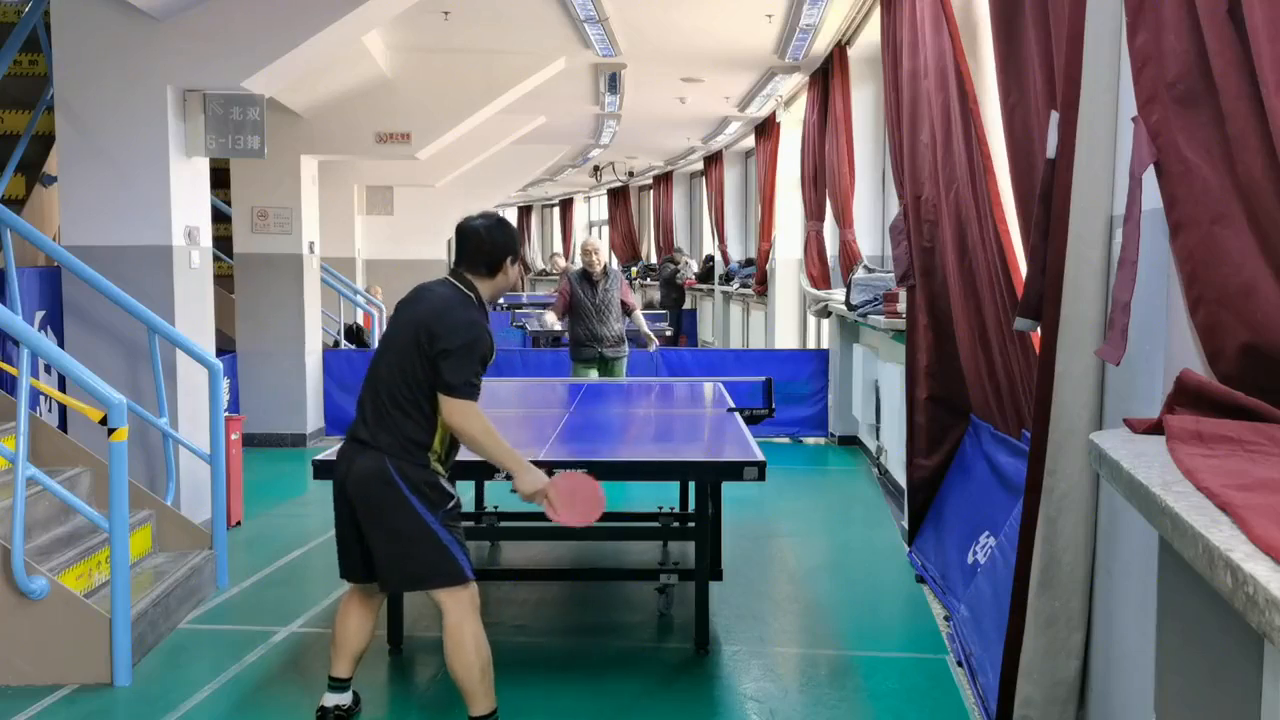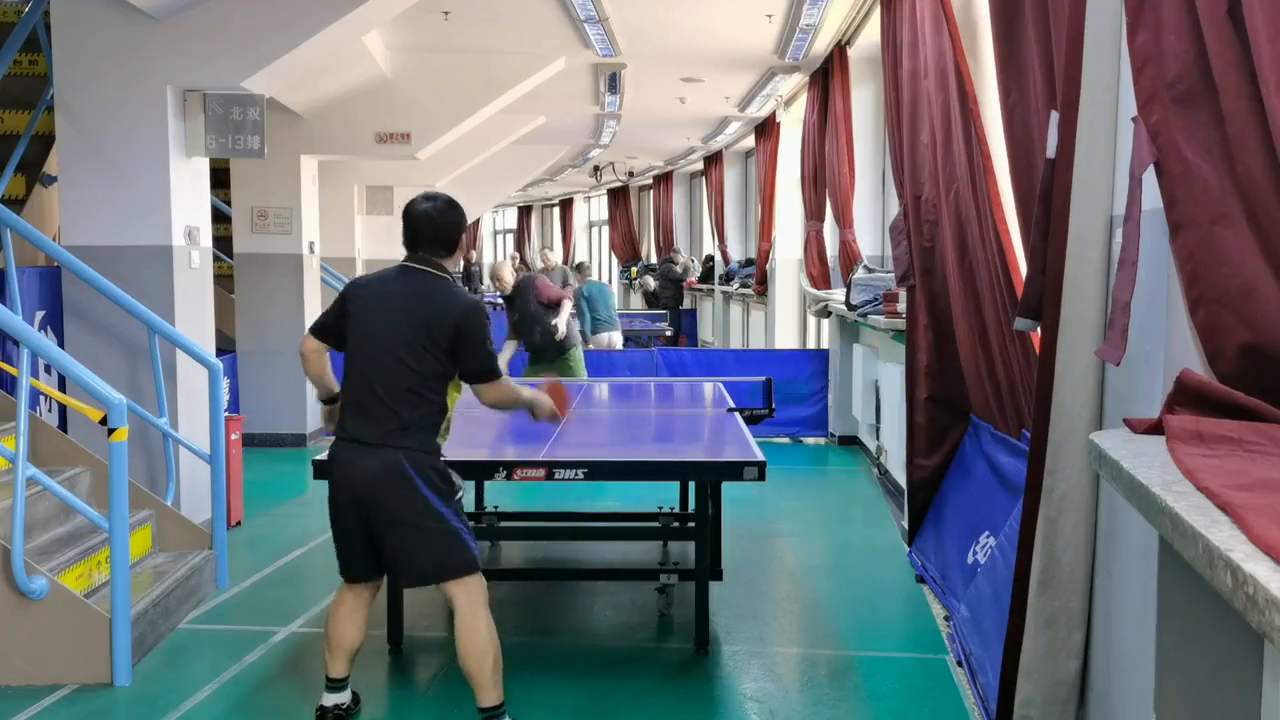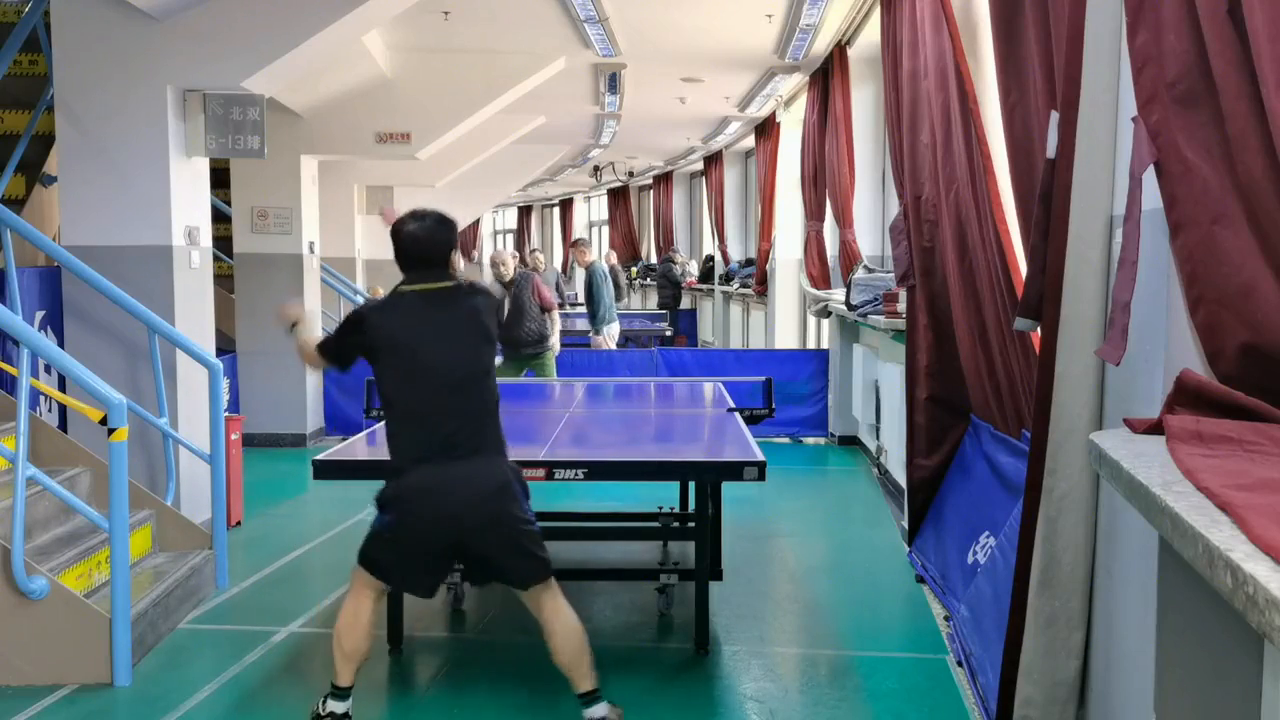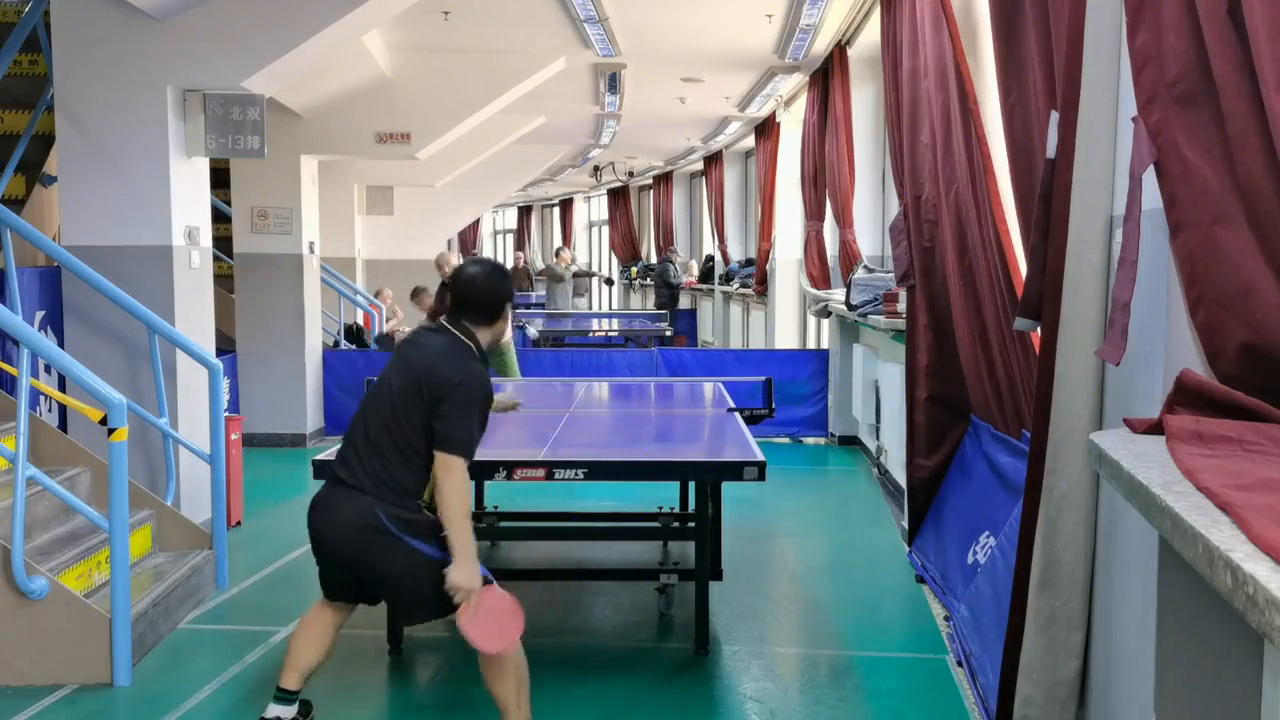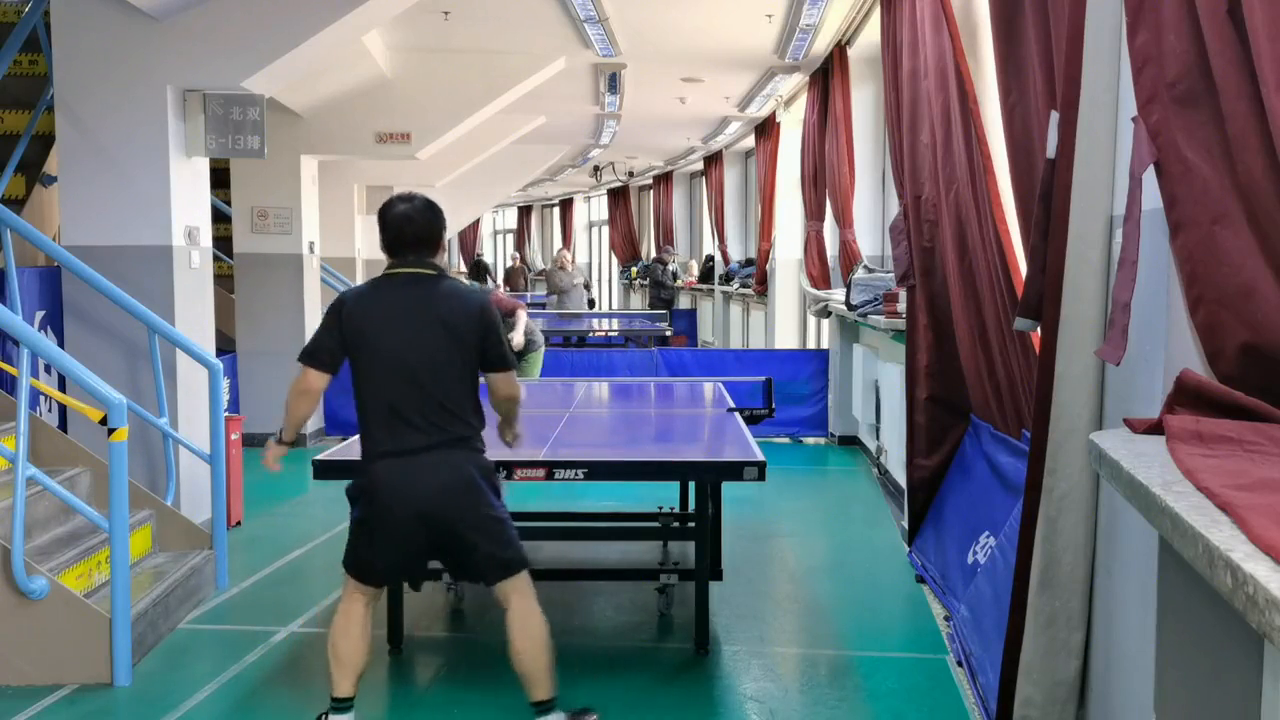
dt=1s
person 1, frame 1
left shoulder: (422, 296)
right shoulder: (467, 325)
right elbow: (458, 414)
right wrist: (521, 469)
left hip: (356, 461)
right hip: (400, 473)
left knee: (367, 587)
right knee: (459, 600)
person 1, frame 2
left shoulder: (361, 290)
right shoulder: (462, 309)
left elbow: (310, 349)
right elbow: (491, 392)
right wrist: (537, 402)
left hip: (347, 463)
right hip: (402, 468)
left knee: (358, 585)
right knee: (467, 593)
person 1, frame 3
left shoulder: (376, 319)
right shoulder: (479, 303)
left elbow: (317, 356)
left wrist: (297, 322)
left hip: (420, 493)
right hip: (491, 486)
left knee: (364, 589)
right knee: (546, 599)
person 1, frame 4
left shoulder: (425, 343)
right shoulder: (466, 376)
right elbow: (449, 472)
right wrist: (464, 557)
left hip: (331, 510)
right hip: (379, 523)
left knee: (335, 604)
person 1, frame 5
left shoulder: (352, 304)
right shoulder: (472, 304)
left elbow: (309, 384)
right elbow: (505, 390)
left wrist: (283, 438)
right wrist: (508, 425)
left hip: (388, 481)
right hip: (460, 477)
left knee: (358, 594)
right knee: (517, 593)
